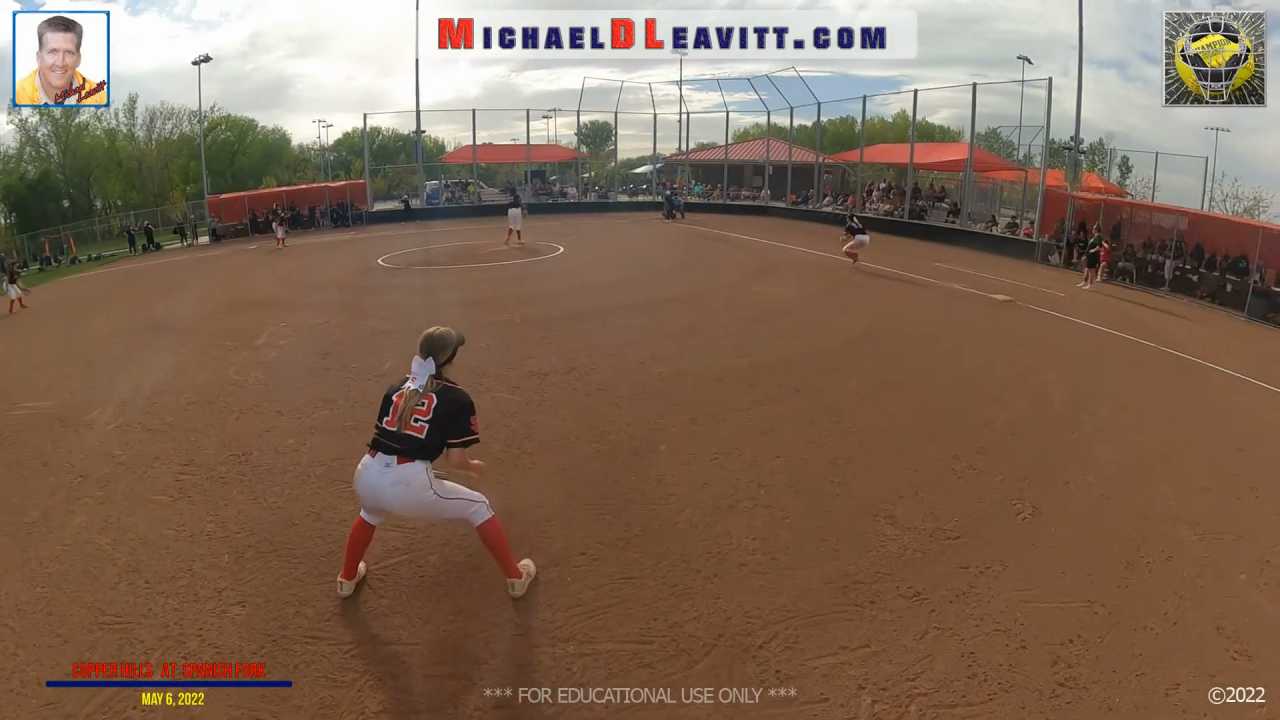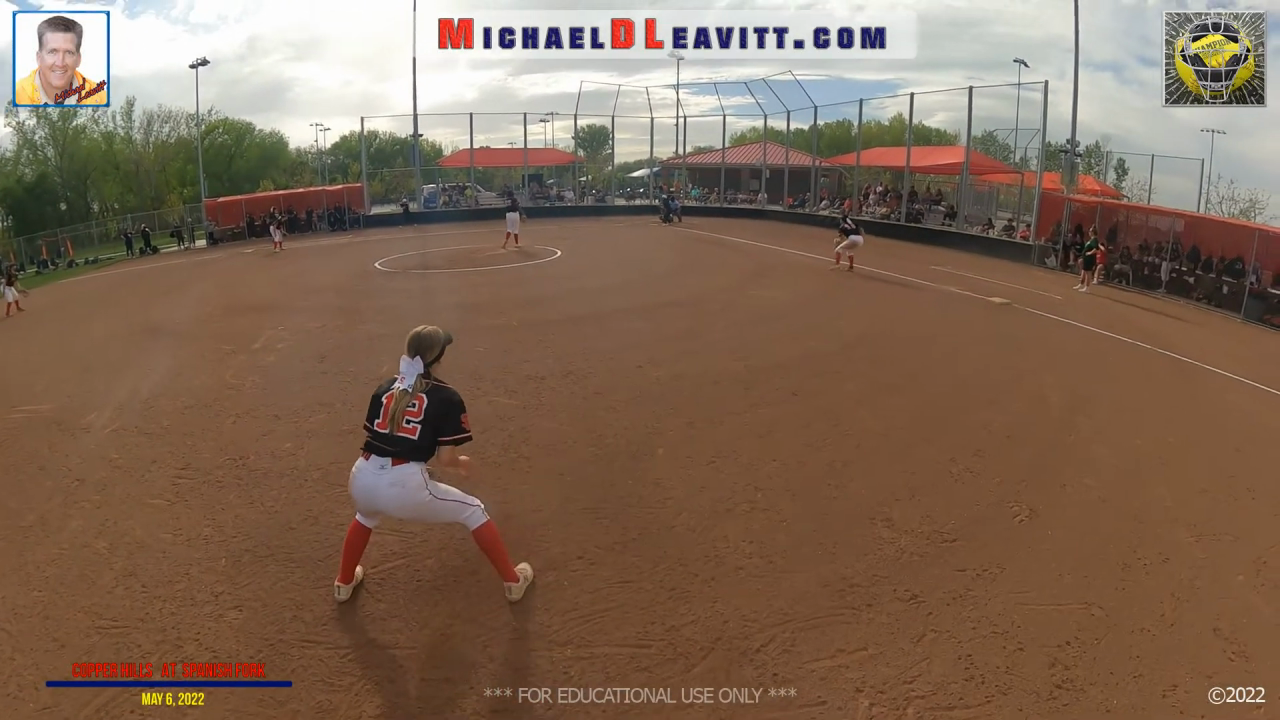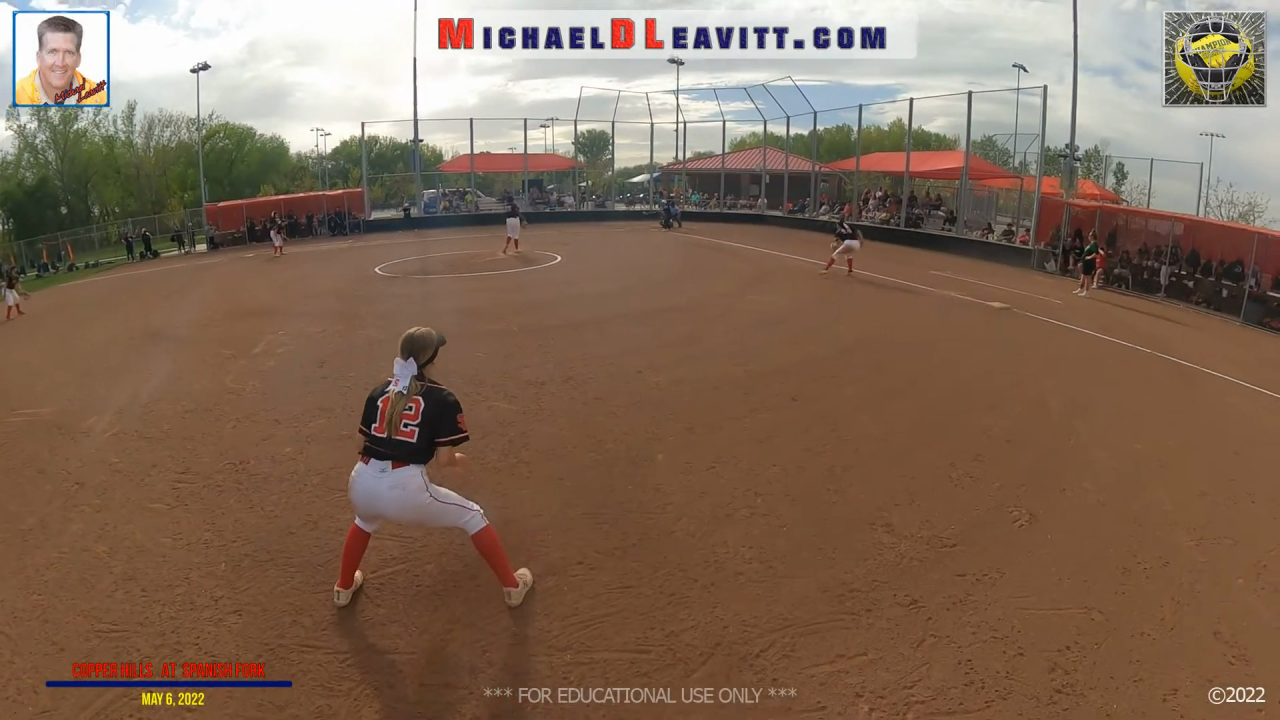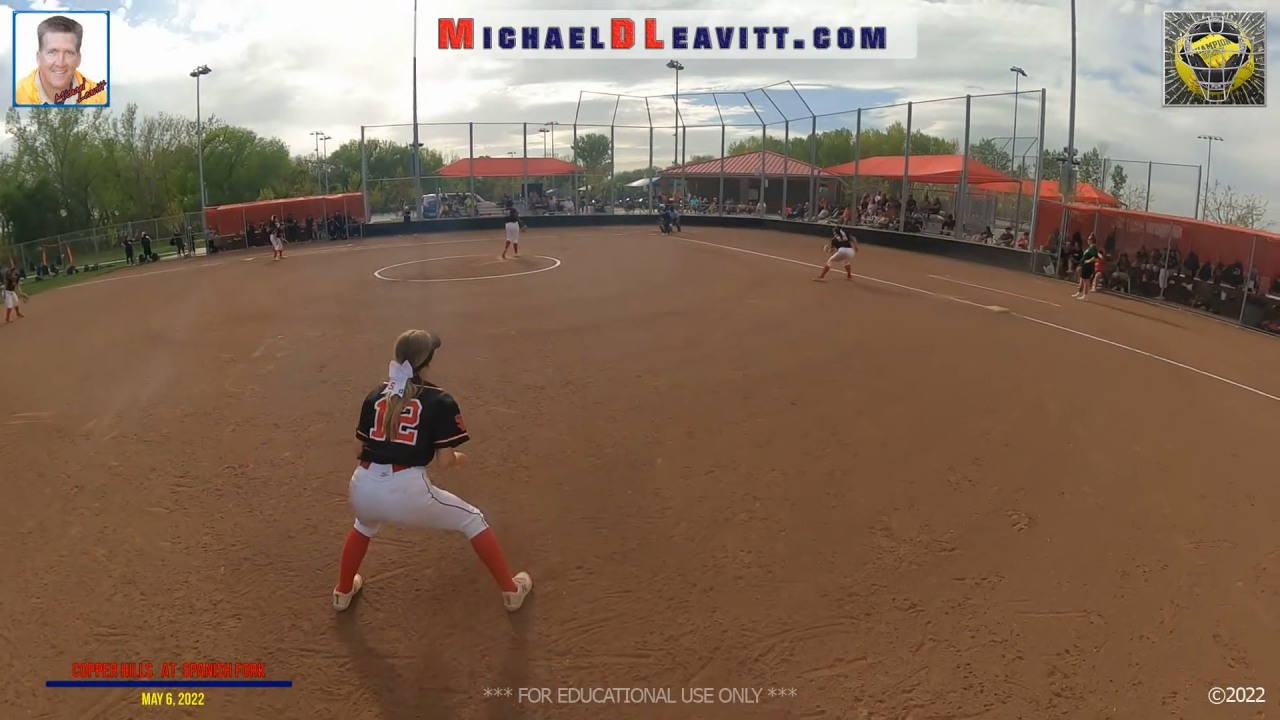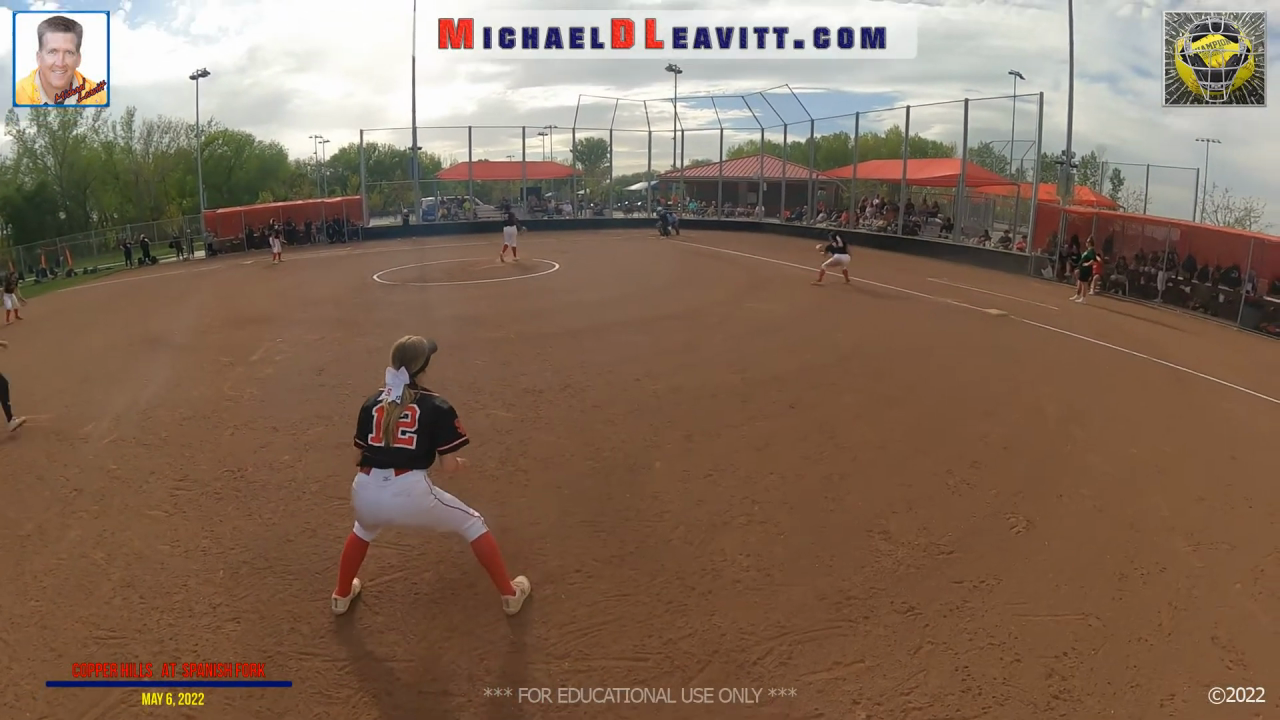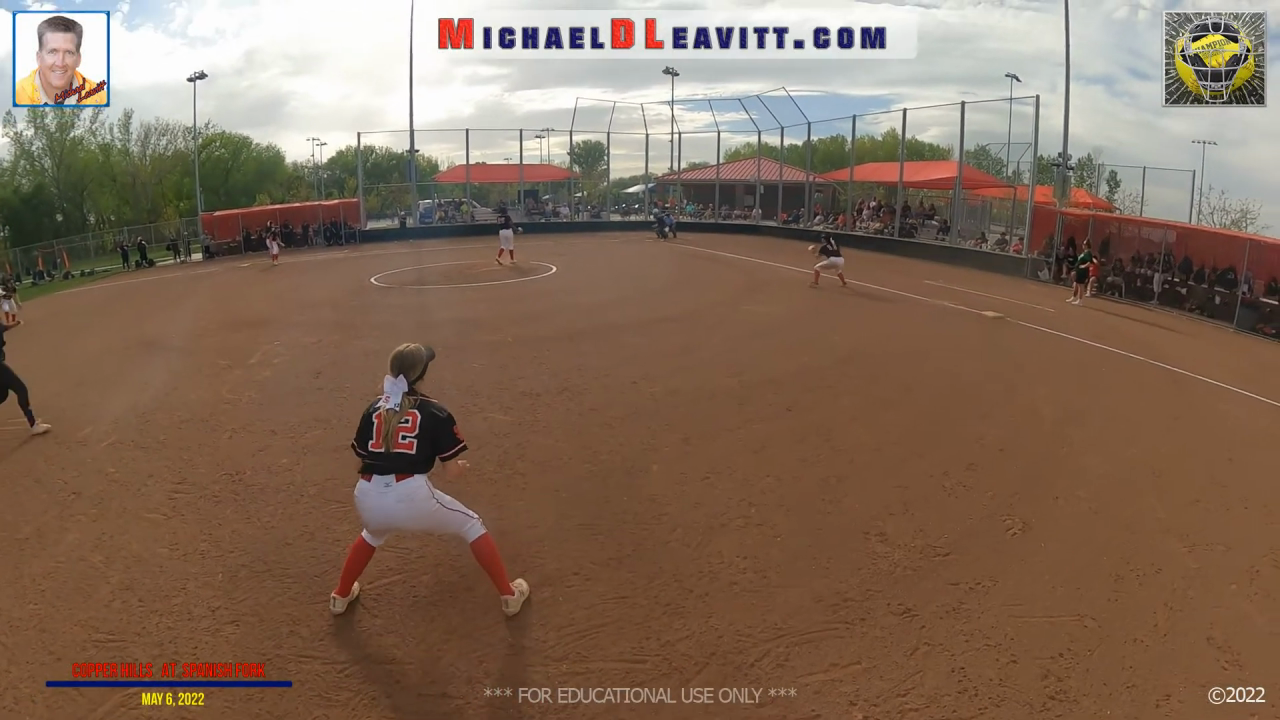
dt=0.1s
person 1, frame 1
left shoulder: (396, 388)
right shoulder: (456, 399)
right elbow: (455, 461)
right wrist: (473, 466)
left hip: (367, 477)
right hip: (409, 484)
left knee: (371, 511)
right knee: (478, 508)
left ankle: (347, 578)
right ankle: (516, 576)
person 1, frame 2
left shoulder: (385, 388)
right shoulder: (447, 398)
right elbow: (445, 459)
right wrist: (462, 463)
left hip: (362, 479)
right hip: (405, 485)
left knee: (367, 514)
right knee: (473, 511)
left ankle: (344, 582)
right ankle: (513, 580)
person 1, frame 3
left shoulder: (379, 392)
right shoulder: (442, 399)
right elbow: (443, 460)
right wrist: (460, 460)
left hip: (362, 483)
right hip: (406, 487)
left knee: (365, 519)
right knee: (472, 517)
left ankle: (344, 587)
right ankle: (512, 585)
person 1, frame 4
left shoulder: (375, 396)
right shoulder: (440, 401)
right elbow: (444, 462)
right wrist: (460, 459)
left hip: (363, 487)
right hip: (408, 490)
left knee: (365, 523)
right knee: (472, 520)
left ankle: (343, 591)
right ankle: (511, 590)
person 1, frame 5
left shoulder: (372, 402)
right shoulder: (436, 406)
right elbow: (448, 466)
right wrist: (461, 463)
left hip: (365, 491)
right hip: (411, 491)
left knee: (364, 529)
right knee: (473, 524)
left ankle: (342, 594)
right ankle: (510, 593)
person 1, frame 6
left shoulder: (372, 410)
right shoulder: (435, 413)
left elbow: (360, 462)
right elbow: (451, 471)
right wrist: (463, 466)
left hip: (368, 497)
right hip: (412, 495)
left knee: (373, 534)
right knee: (472, 525)
left ankle: (341, 596)
right ankle: (509, 595)
